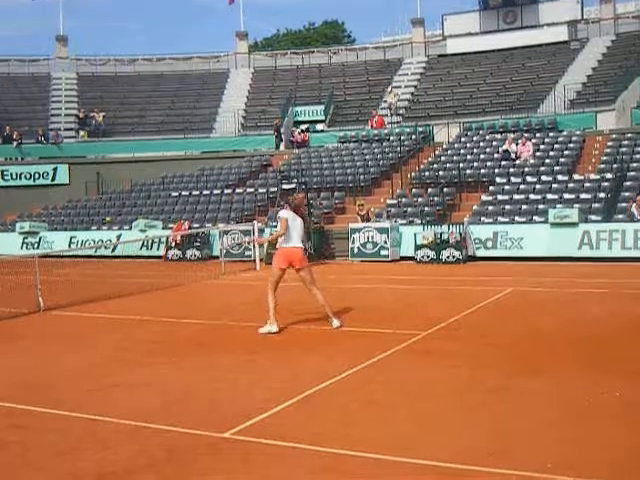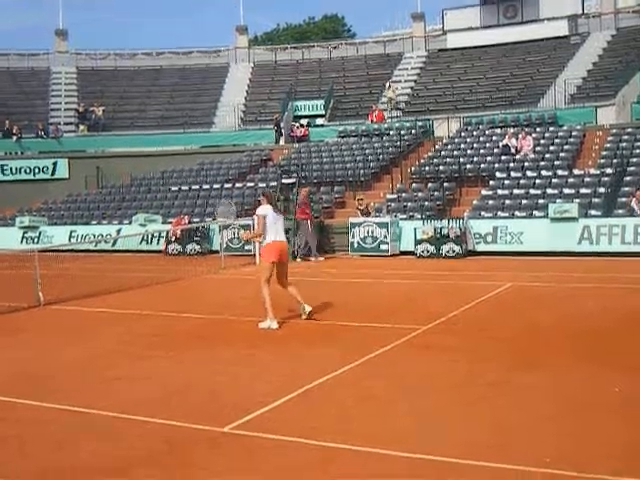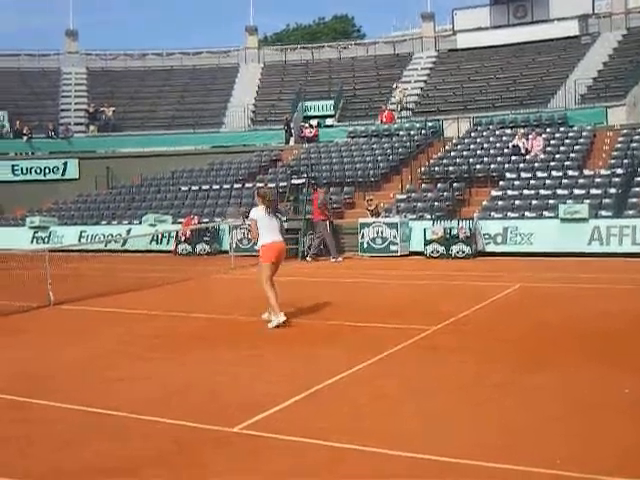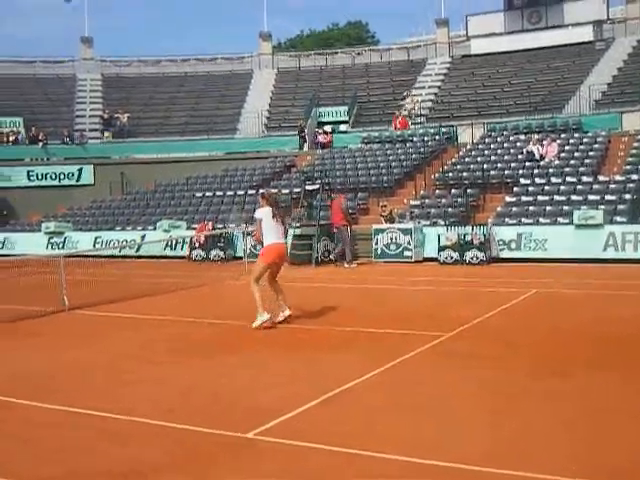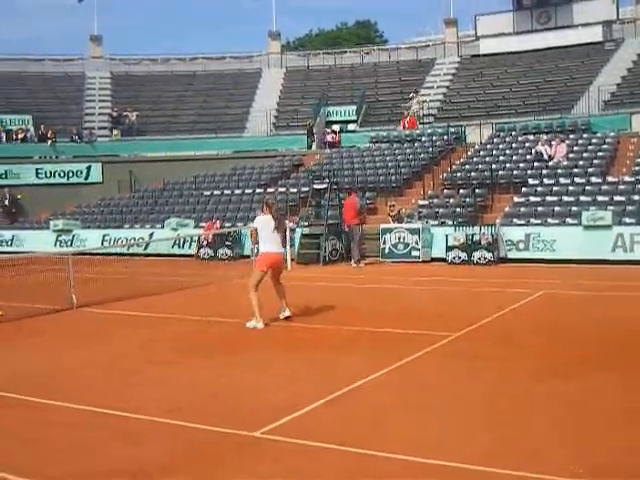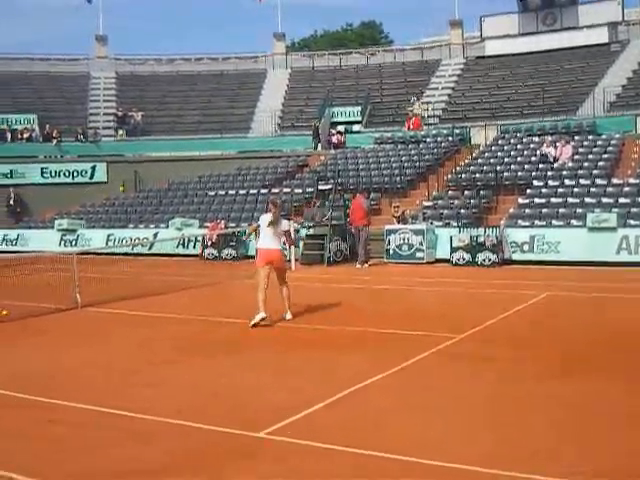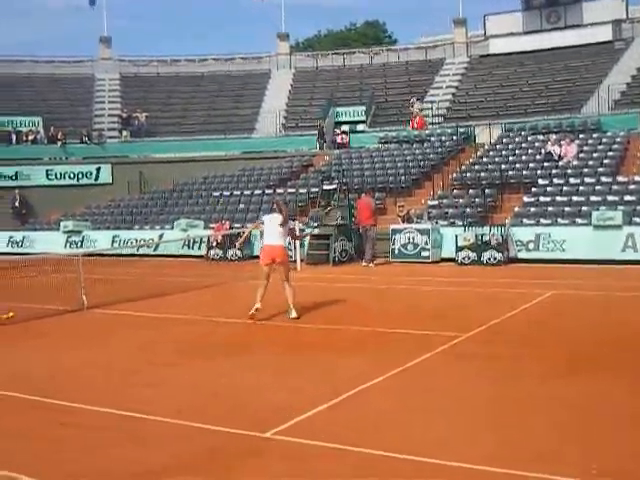
dt=0.2s
person 1, frame 1
left shoulder: (283, 213)
right shoulder: (300, 220)
left elbow: (282, 231)
left wrist: (266, 239)
left hip: (283, 252)
right hip: (298, 253)
left knee: (271, 289)
right knee: (313, 288)
left ankle: (272, 323)
right ankle: (333, 319)
person 1, frame 2
left shoulder: (262, 209)
right shoulder: (279, 213)
left elbow: (260, 231)
left wrist: (249, 236)
right wrist: (253, 236)
left hip: (270, 247)
right hip: (283, 246)
left knee: (264, 284)
right knee: (284, 283)
left ankle: (271, 320)
right ankle: (304, 306)
person 1, frame 3
left shoulder: (254, 211)
right shoulder: (274, 212)
left elbow: (255, 234)
left wrist: (253, 235)
left hip: (268, 248)
right hip: (281, 246)
left knee: (266, 284)
right knee: (268, 280)
left ankle: (278, 315)
right ankle: (273, 311)
person 1, frame 4
left shoulder: (260, 211)
right shoulder: (278, 213)
left elbow: (259, 236)
left wrist: (257, 238)
left hip: (270, 249)
right hip: (282, 248)
left knee: (254, 281)
right knee: (271, 280)
left ankle: (262, 313)
right ankle: (284, 310)
person 1, frame 5
left shoulder: (258, 219)
right shoulder: (281, 222)
left elbow: (254, 241)
left hip: (265, 257)
right hip: (279, 257)
left knee: (252, 287)
right knee: (276, 281)
left ankle: (258, 320)
right ankle: (285, 310)
person 1, frame 6
left shoulder: (263, 217)
right shoulder: (284, 223)
left elbow: (253, 228)
right elbow: (290, 242)
left wrist: (246, 236)
left hip: (263, 253)
right hip: (277, 253)
left knee: (262, 287)
right knee: (283, 283)
left ankle: (261, 312)
right ankle: (287, 312)
person 1, frame 7
left shoulder: (267, 217)
right shoulder: (287, 221)
left elbow: (252, 228)
right elbow: (295, 237)
left wrist: (241, 240)
left hip: (267, 250)
right hip: (280, 250)
left knee: (264, 282)
right knee: (286, 282)
left ankle: (257, 304)
right ankle: (292, 310)
